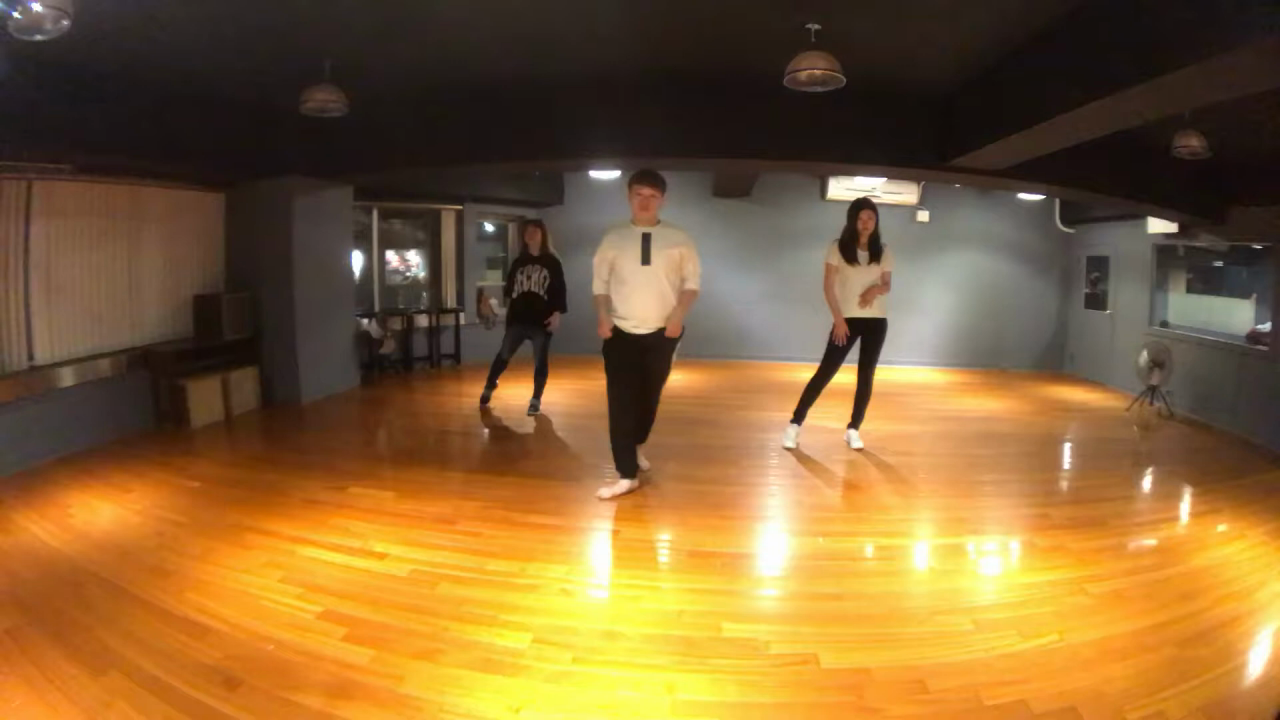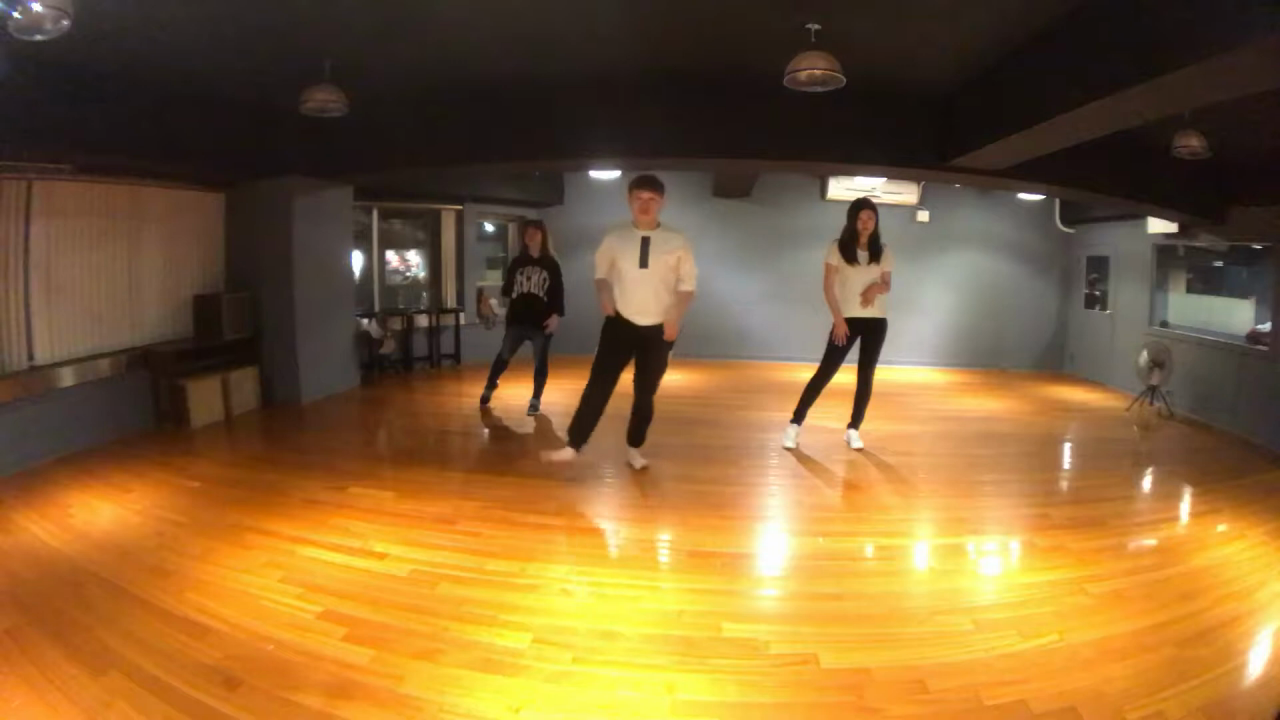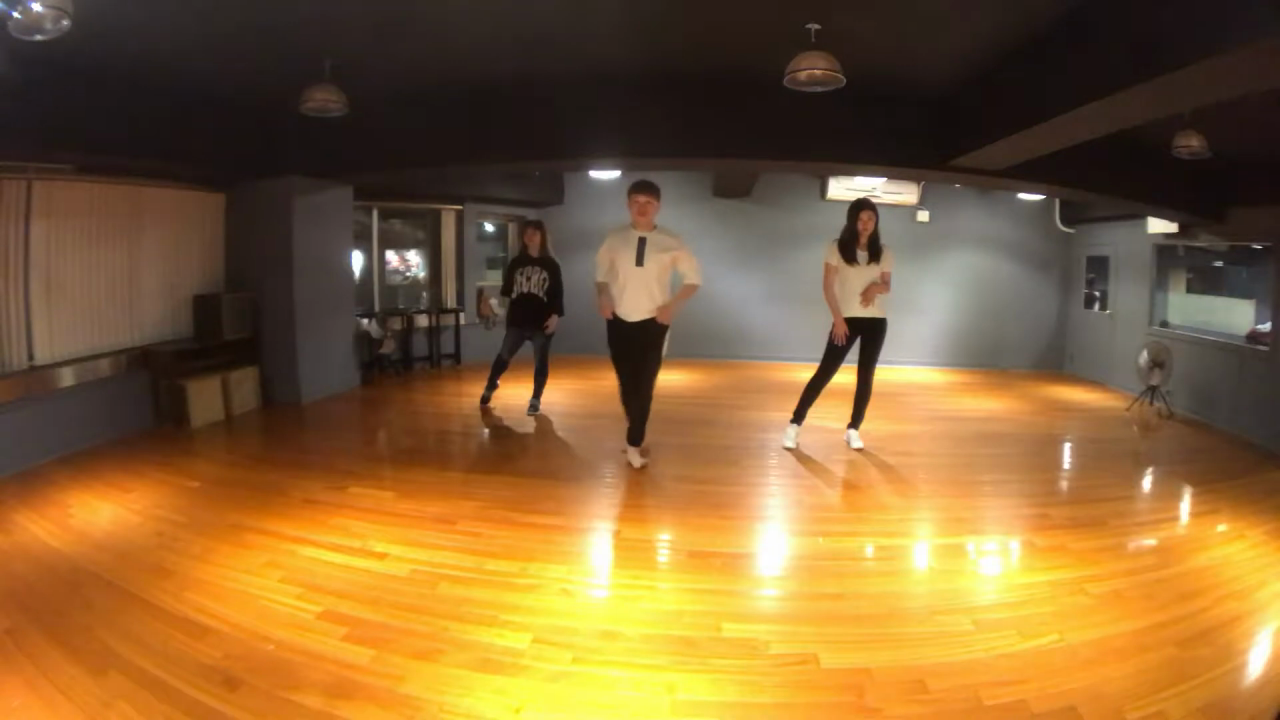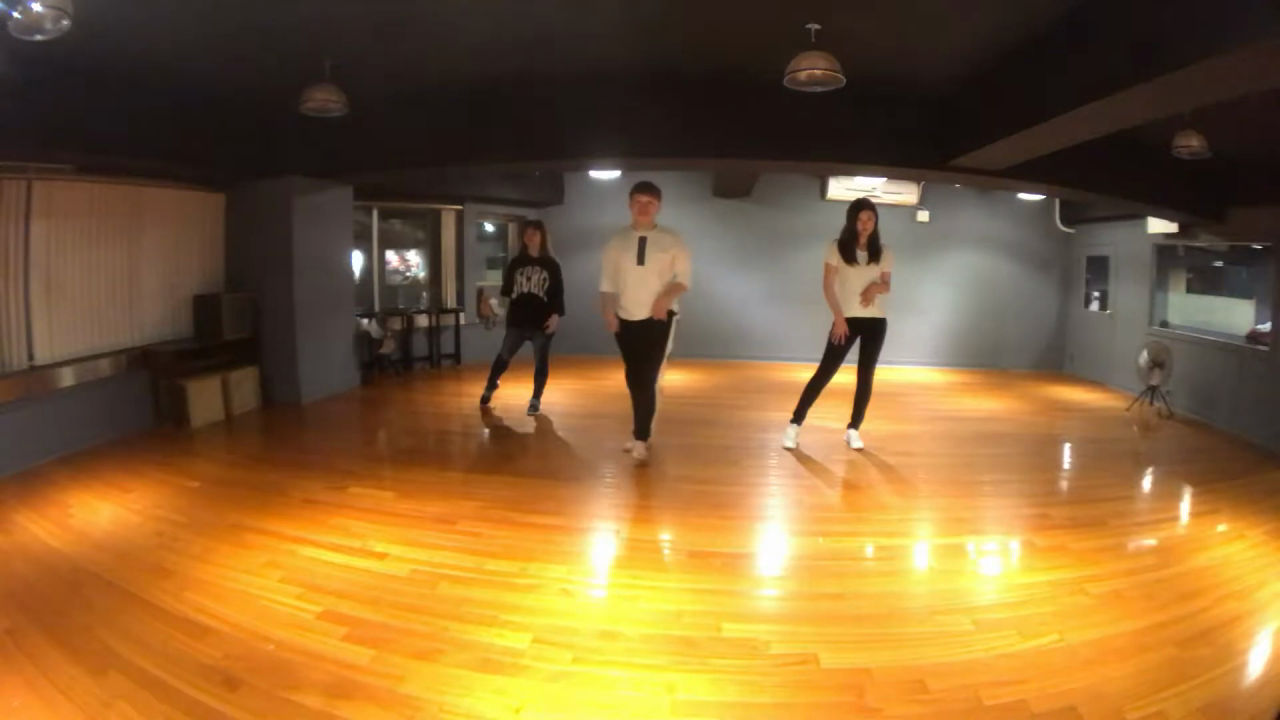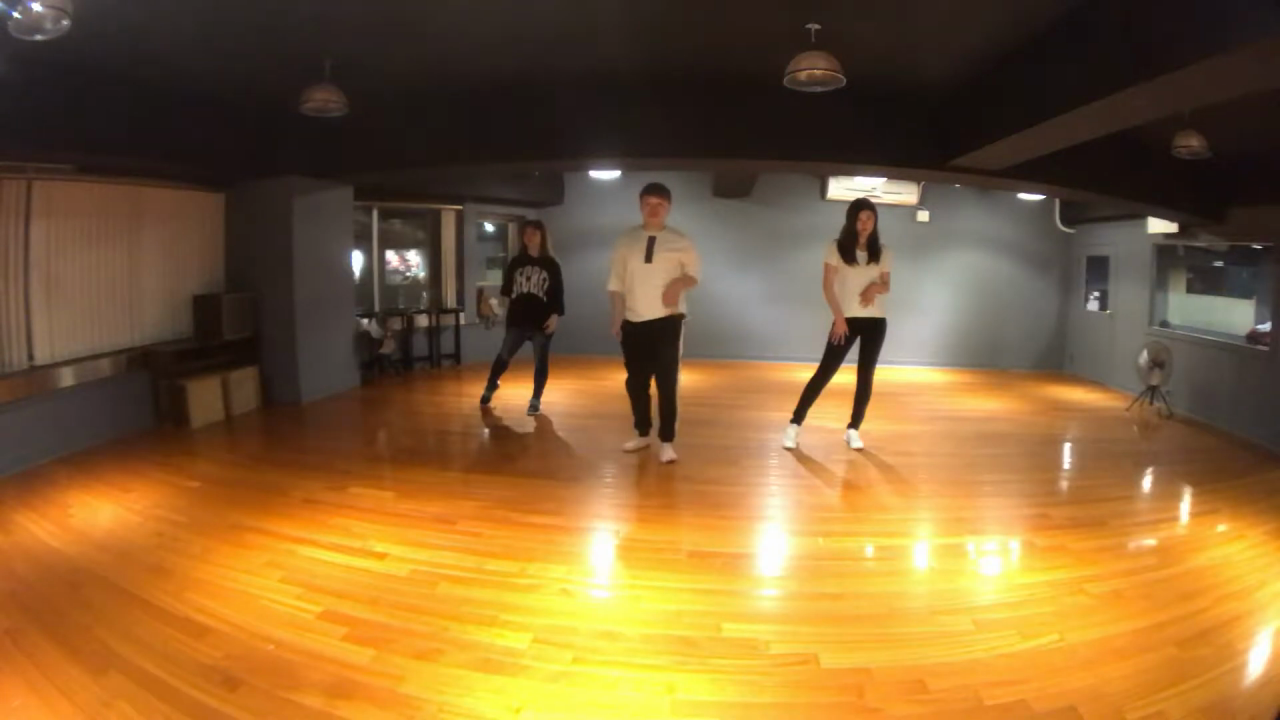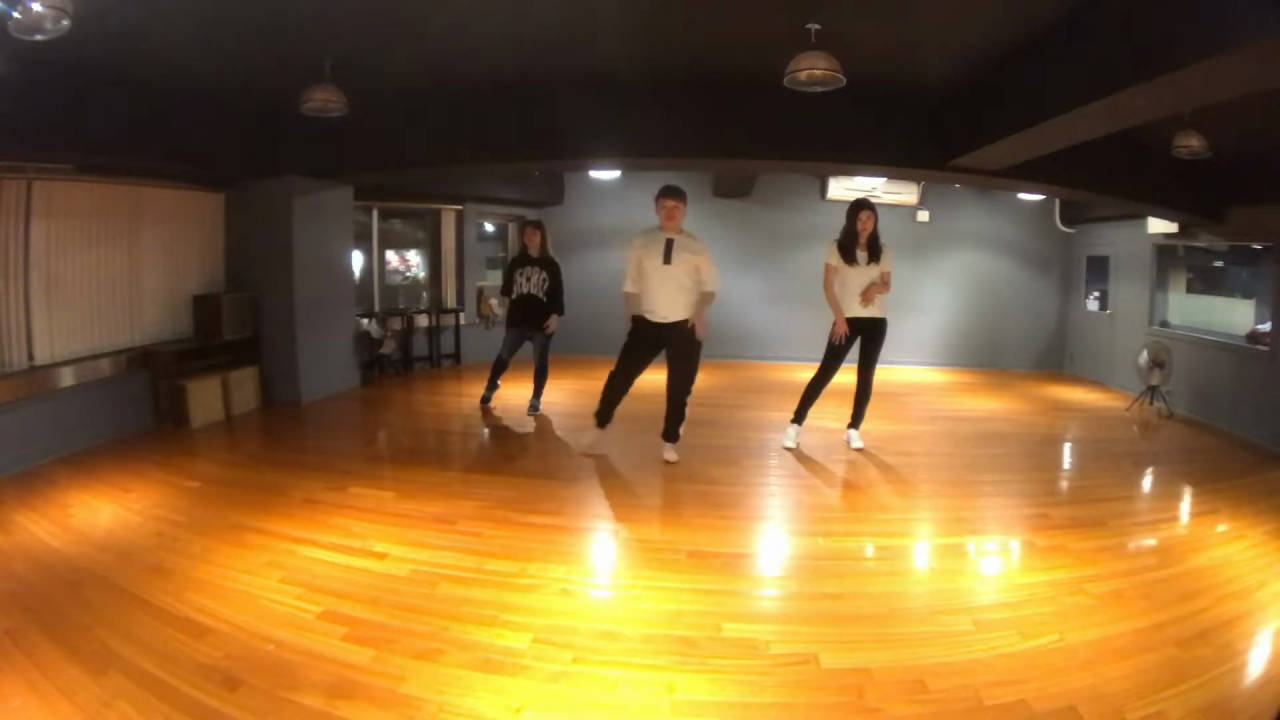
dt=0.3s
person 1, frame 1
left shoulder: (679, 239)
right shoulder: (613, 239)
left elbow: (692, 281)
right elbow: (600, 281)
left wrist: (678, 314)
right wrist: (603, 315)
left hip: (662, 332)
right hip: (621, 331)
left knee: (649, 396)
right knee: (620, 399)
left ankle: (636, 446)
right ankle: (626, 475)
person 1, frame 2
left shoulder: (677, 242)
right shoulder: (614, 239)
left elbow: (687, 284)
right elbow: (602, 271)
left wrist: (675, 317)
right wrist: (605, 295)
left hip: (658, 327)
right hip: (620, 321)
left knee: (645, 391)
right knee: (600, 383)
left ankle: (634, 448)
right ankle: (574, 446)
person 1, frame 3
left shoulder: (671, 243)
right shoulder: (614, 240)
left elbow: (694, 278)
right elbow: (602, 273)
left wrist: (673, 306)
right wrist: (603, 296)
left hip: (653, 322)
right hip: (619, 321)
left knee: (643, 385)
right knee: (626, 383)
left ankle: (635, 445)
right ankle: (636, 436)
person 1, frame 4
left shoulder: (672, 240)
right shoulder: (617, 242)
left elbow: (684, 278)
right elbow: (607, 282)
left wrist: (665, 297)
right wrist: (608, 311)
left hip: (659, 318)
right hip: (626, 321)
left knee: (647, 379)
right knee: (634, 380)
left ankle: (641, 440)
right ankle: (641, 434)
person 1, frame 5
left shoulder: (680, 242)
right shoulder: (627, 241)
left elbow: (694, 276)
right elbow: (616, 282)
left wrist: (679, 285)
right wrist: (617, 317)
left hip: (667, 320)
right hip: (633, 322)
left knee: (666, 382)
right knee: (636, 383)
left ankle: (667, 441)
right ankle: (643, 434)
person 1, frame 6
left shoulder: (696, 246)
right shoulder: (642, 242)
left elbow: (710, 285)
right elbow: (631, 284)
left wrist: (700, 311)
right wrist: (633, 314)
left hip: (684, 325)
right hip: (648, 322)
left knee: (679, 387)
right knee: (621, 375)
left ankle: (669, 441)
right ankle: (600, 426)
person 2, frame 1
left shoulder: (883, 252)
right shoulder: (838, 248)
left elbow: (887, 285)
right elbow: (828, 286)
left wrist: (876, 289)
right wrist: (838, 318)
left hip: (876, 321)
right hip: (847, 319)
left knee: (866, 375)
right knee: (826, 371)
left ankle: (853, 429)
right ankle: (795, 425)
person 2, frame 2
left shoulder: (883, 252)
right shoulder: (838, 248)
left elbow: (887, 285)
right elbow: (828, 286)
left wrist: (877, 287)
right wrist: (838, 318)
left hip: (876, 321)
right hip: (847, 319)
left knee: (866, 375)
right knee: (826, 371)
left ankle: (853, 429)
right ankle: (795, 424)
person 2, frame 3
left shoulder: (883, 252)
right shoulder: (837, 248)
left elbow: (887, 285)
right elbow: (828, 286)
left wrist: (877, 287)
right wrist: (837, 318)
left hip: (876, 321)
right hip: (846, 319)
left knee: (866, 375)
right knee: (825, 372)
left ankle: (853, 429)
right ankle: (794, 425)
person 2, frame 4
left shoulder: (882, 252)
right shoulder: (837, 248)
left elbow: (887, 285)
right elbow: (828, 286)
left wrist: (876, 287)
right wrist: (838, 318)
left hip: (875, 321)
right hip: (846, 319)
left knee: (866, 375)
right knee: (825, 372)
left ankle: (853, 429)
right ankle: (795, 424)
person 2, frame 5
left shoulder: (882, 252)
right shoulder: (837, 248)
left elbow: (887, 285)
right elbow: (828, 286)
left wrist: (876, 287)
right wrist: (838, 317)
left hip: (875, 321)
right hip: (846, 319)
left knee: (865, 376)
right knee: (825, 372)
left ankle: (853, 429)
right ankle: (795, 425)
person 2, frame 6
left shoulder: (882, 252)
right shoulder: (837, 248)
left elbow: (887, 285)
right elbow: (828, 286)
left wrist: (876, 287)
right wrist: (839, 317)
left hip: (876, 321)
right hip: (847, 319)
left knee: (866, 376)
right knee: (825, 372)
left ankle: (853, 429)
right ankle: (795, 424)
person 3, frame 1
left shoulder: (552, 262)
right shoulder: (518, 262)
left elbow: (560, 290)
right elbow: (509, 288)
left wrist: (557, 313)
left hip: (542, 320)
right hip: (518, 317)
left knee: (540, 360)
right knee: (504, 354)
left ankle: (536, 400)
right ankle: (489, 386)
person 3, frame 2
left shoulder: (551, 264)
right shoulder: (517, 263)
left elbow: (558, 293)
right elbow: (507, 289)
left wrist: (555, 316)
left hip: (541, 321)
right hip: (517, 319)
left knee: (541, 360)
right knee: (504, 354)
left ankle: (535, 400)
right ankle: (489, 386)
person 3, frame 3
left shoulder: (551, 265)
right shoulder: (516, 263)
left elbow: (558, 293)
right elbow: (507, 289)
left wrist: (555, 316)
left hip: (542, 321)
right hip: (518, 319)
left knee: (541, 360)
right knee: (504, 355)
left ankle: (536, 400)
right ankle: (490, 386)
person 3, frame 4
left shoulder: (551, 264)
right shoulder: (516, 263)
left elbow: (558, 293)
right elbow: (507, 289)
left wrist: (556, 315)
left hip: (542, 321)
right hip: (518, 319)
left knee: (541, 361)
right knee: (504, 355)
left ankle: (536, 400)
right ankle: (490, 386)
person 3, frame 5
left shoulder: (551, 264)
right shoulder: (516, 263)
left elbow: (558, 293)
right elbow: (507, 289)
left wrist: (555, 315)
left hip: (542, 321)
right hip: (518, 319)
left knee: (541, 361)
right knee: (504, 355)
left ankle: (535, 400)
right ankle: (490, 386)
person 3, frame 6
left shoulder: (551, 265)
right shoulder: (516, 262)
left elbow: (558, 293)
right elbow: (507, 289)
left wrist: (555, 315)
left hip: (541, 321)
right hip: (518, 319)
left knee: (540, 361)
right knee: (504, 355)
left ankle: (535, 400)
right ankle: (491, 386)
